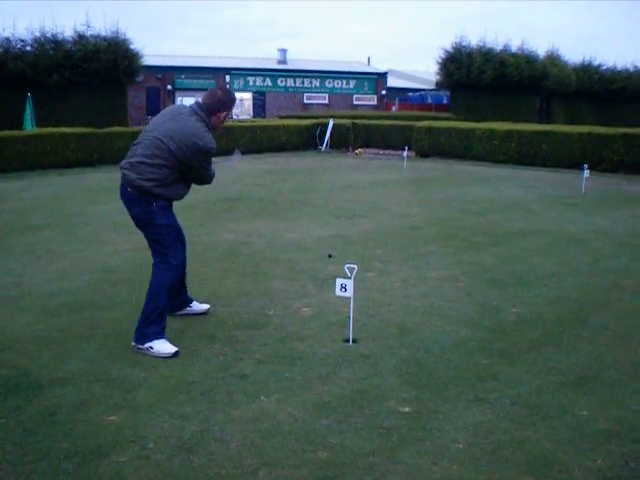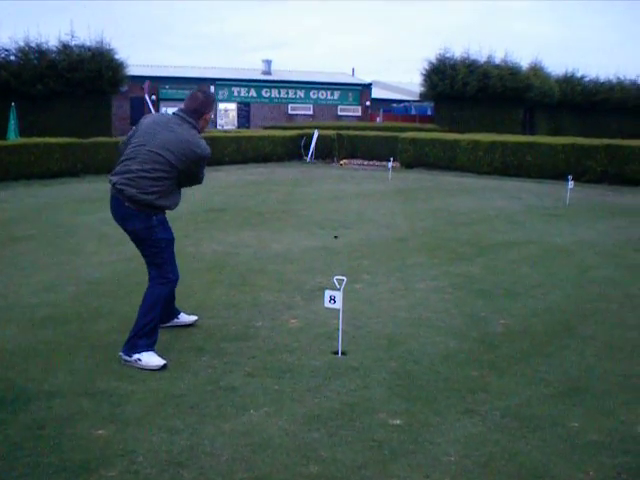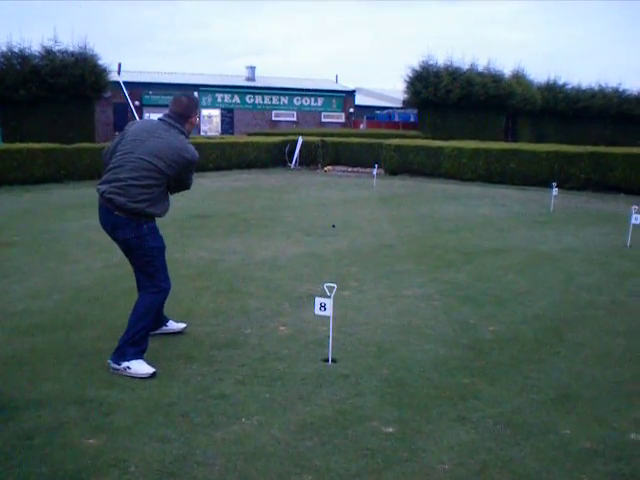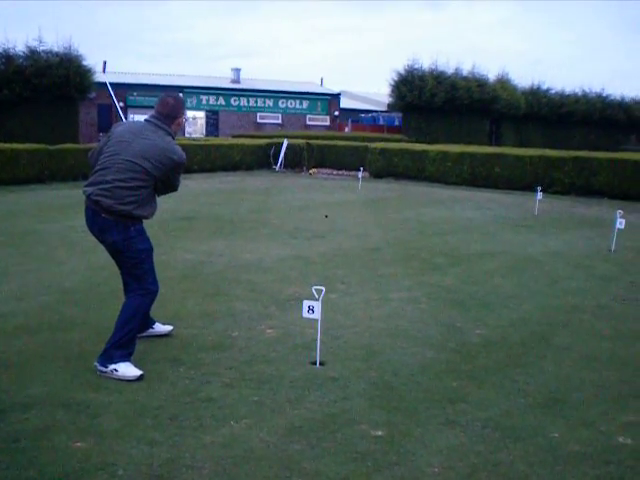
dt=0.4s
person 1, frame 1
left shoulder: (177, 111)
right shoulder: (201, 140)
right elbow: (201, 177)
right wrist: (210, 168)
left hip: (137, 186)
right hip: (148, 198)
left knee: (176, 245)
right knee: (169, 259)
left ankle: (178, 301)
right ankle: (147, 335)
person 1, frame 2
left shoulder: (152, 119)
right shoulder: (198, 147)
left elbow: (124, 147)
right elbow: (191, 179)
left hip: (119, 199)
right hip: (144, 211)
left knee: (161, 261)
right knee: (165, 275)
left ankle: (166, 313)
right ankle: (136, 348)
person 1, frame 3
left shoulder: (137, 126)
right shoulder: (186, 152)
left elbow: (107, 157)
right elbow: (178, 186)
left hip: (107, 208)
right hip: (134, 219)
left knee: (149, 268)
right knee: (157, 284)
left ankle: (155, 321)
right ankle: (125, 356)
person 1, frame 4
left shoulder: (123, 127)
right shoulder: (174, 154)
left elbow: (93, 159)
right elbow: (166, 188)
left hip: (94, 210)
right hip: (121, 222)
left knee: (135, 271)
right knee: (145, 287)
left ankle: (142, 324)
right ankle: (112, 359)
